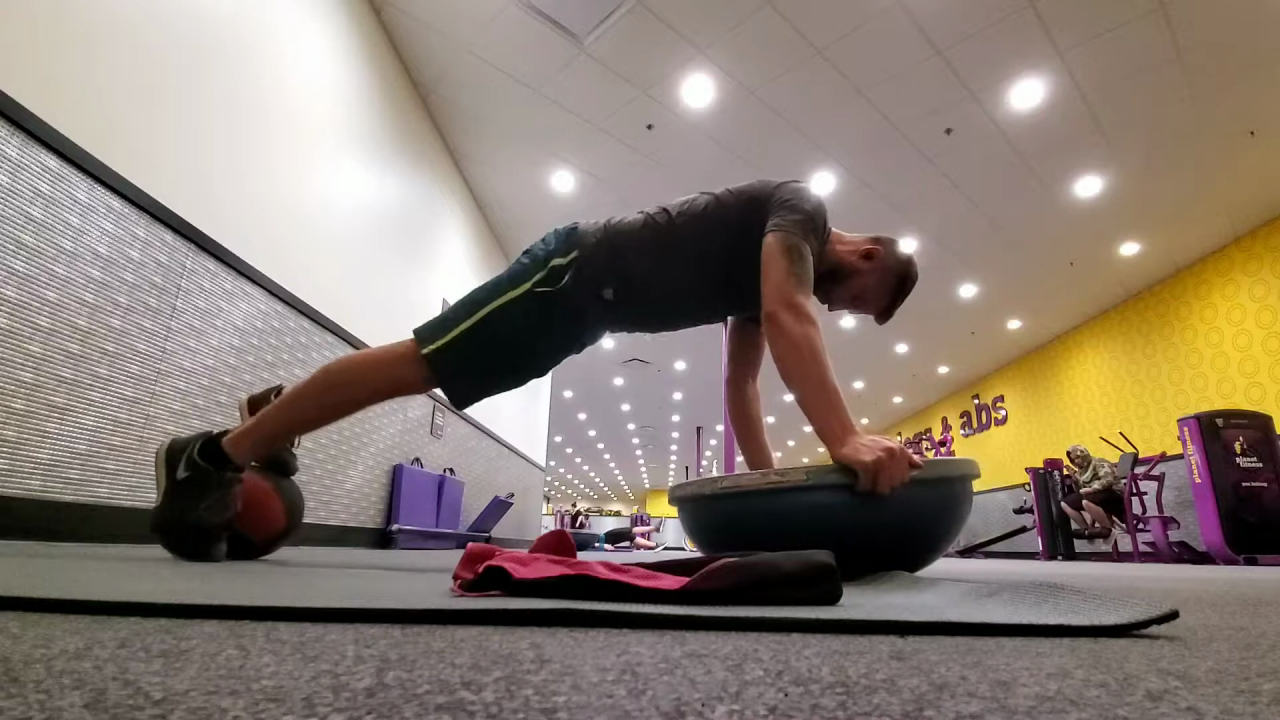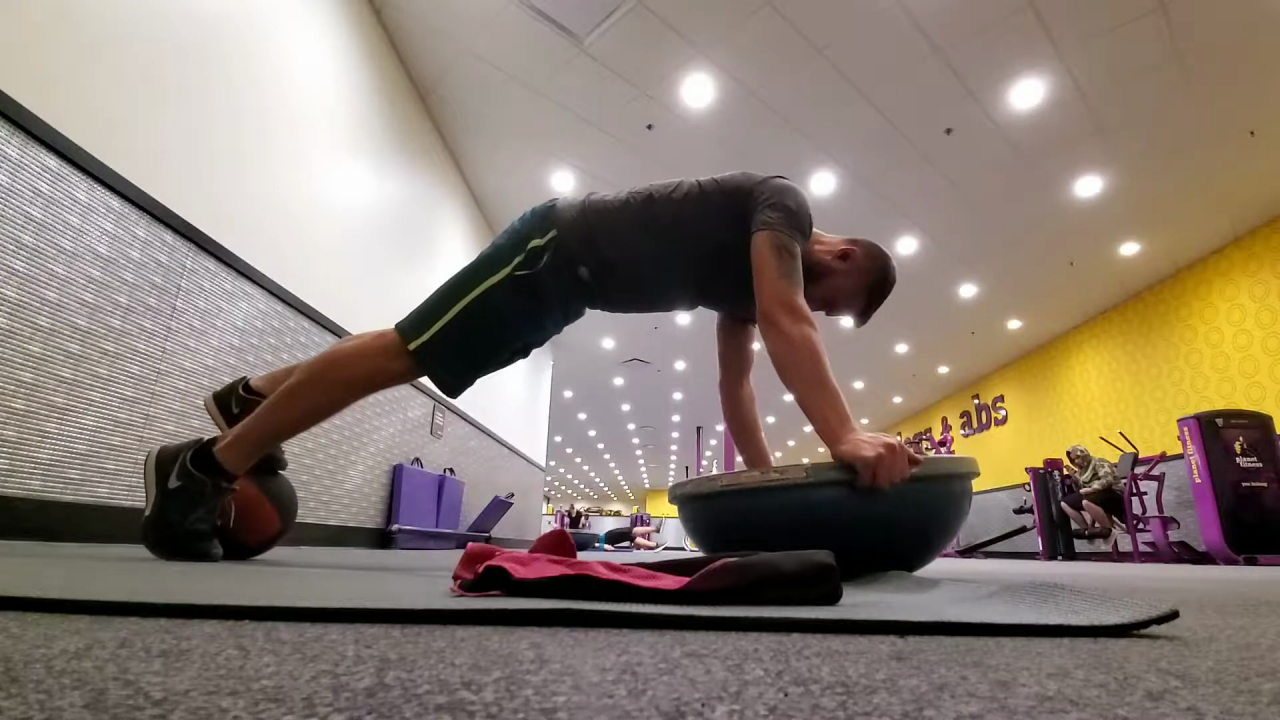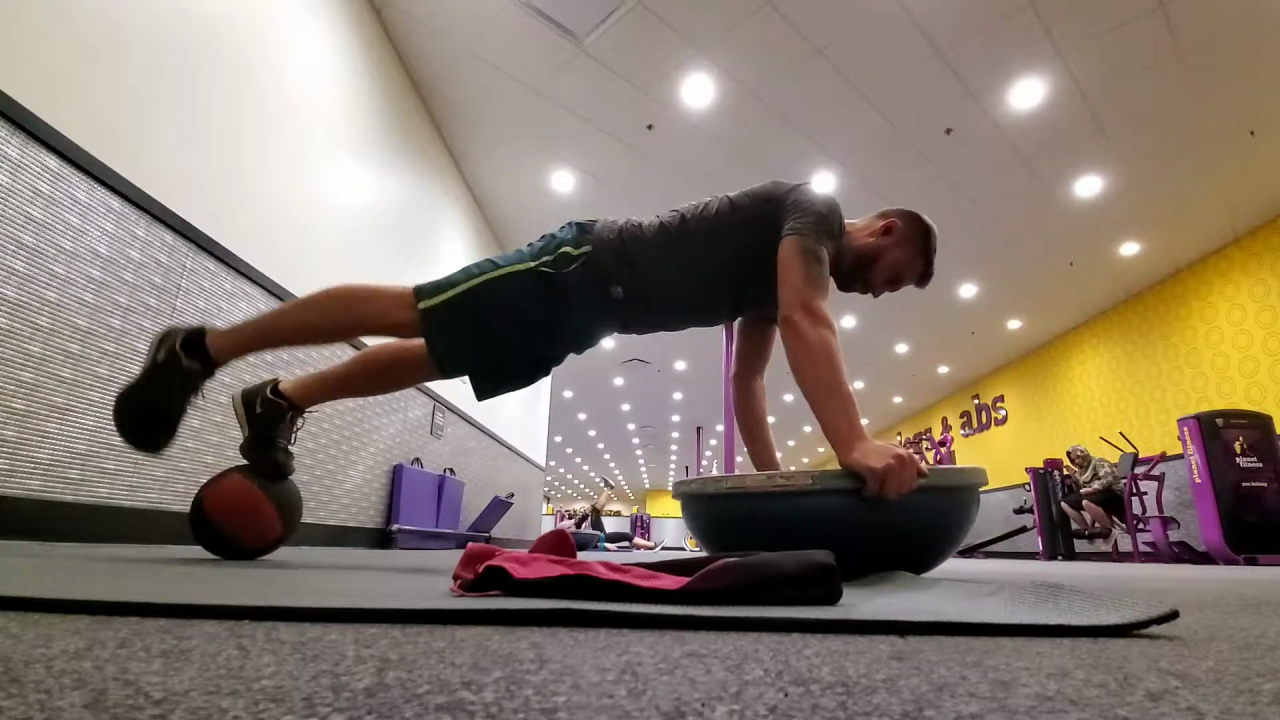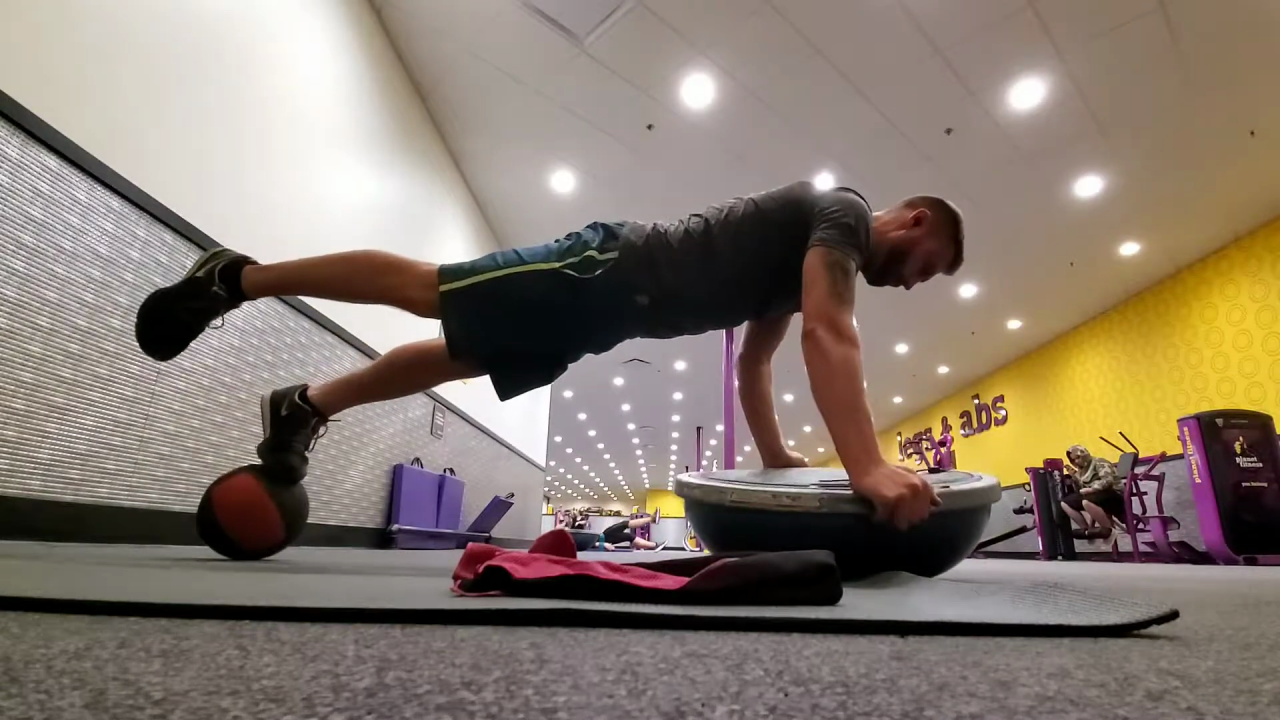
dt=0.7s
person 1, frame 1
left shoulder: (775, 267)
right shoulder: (800, 210)
left elbow: (740, 383)
right elbow: (789, 318)
left wrist: (769, 480)
right wrist: (845, 439)
left hip: (588, 306)
right hip: (577, 272)
left knee: (425, 366)
right knee: (415, 362)
left ankle: (278, 408)
right ankle: (210, 455)
person 1, frame 2
left shoulder: (745, 280)
right shoulder: (783, 206)
left elbow: (734, 381)
right elbow: (785, 320)
left wrist: (767, 478)
right wrist: (844, 435)
left hip: (568, 283)
right hip: (556, 251)
left knee: (406, 352)
right knee: (402, 353)
left ankle: (249, 397)
right ankle: (204, 465)
person 1, frame 3
left shoulder: (789, 267)
right shoulder: (813, 212)
left elbow: (746, 376)
right elbow: (807, 323)
left wrist: (771, 474)
right wrist: (855, 446)
left hip: (591, 309)
right hip: (583, 269)
left knee: (434, 359)
right knee: (400, 309)
left ankle: (279, 401)
right ankle: (201, 350)
person 1, frame 4
left shoulder: (812, 262)
right shoulder: (842, 214)
left elbow: (752, 364)
right elbow: (829, 337)
left wrist: (777, 459)
right wrist: (867, 466)
left hip: (612, 301)
right hip: (607, 272)
left knee: (453, 355)
right knee: (420, 287)
left ankle: (306, 405)
right ankle: (236, 277)
